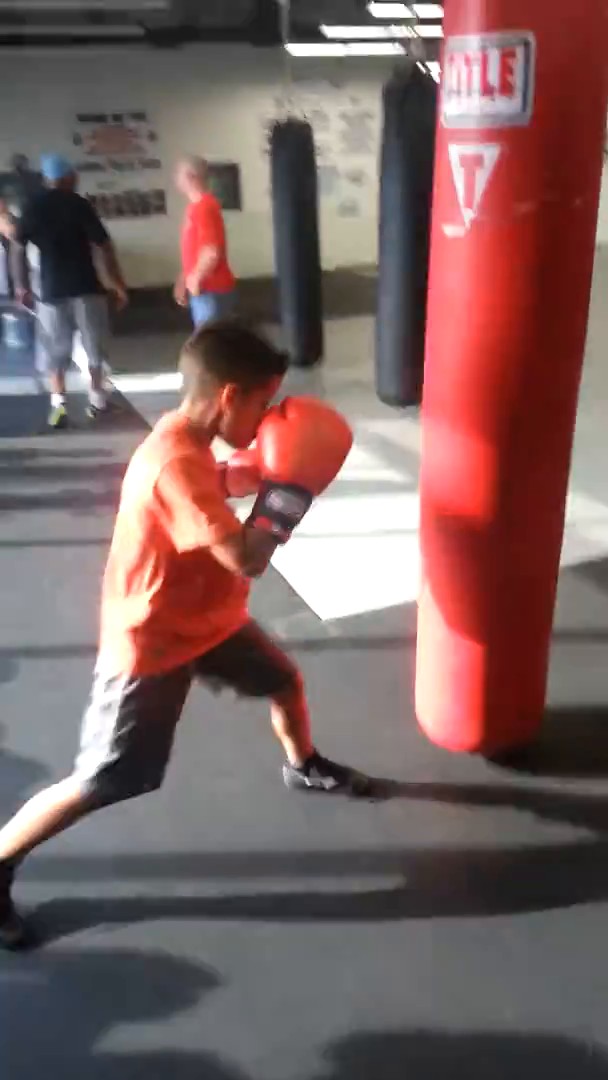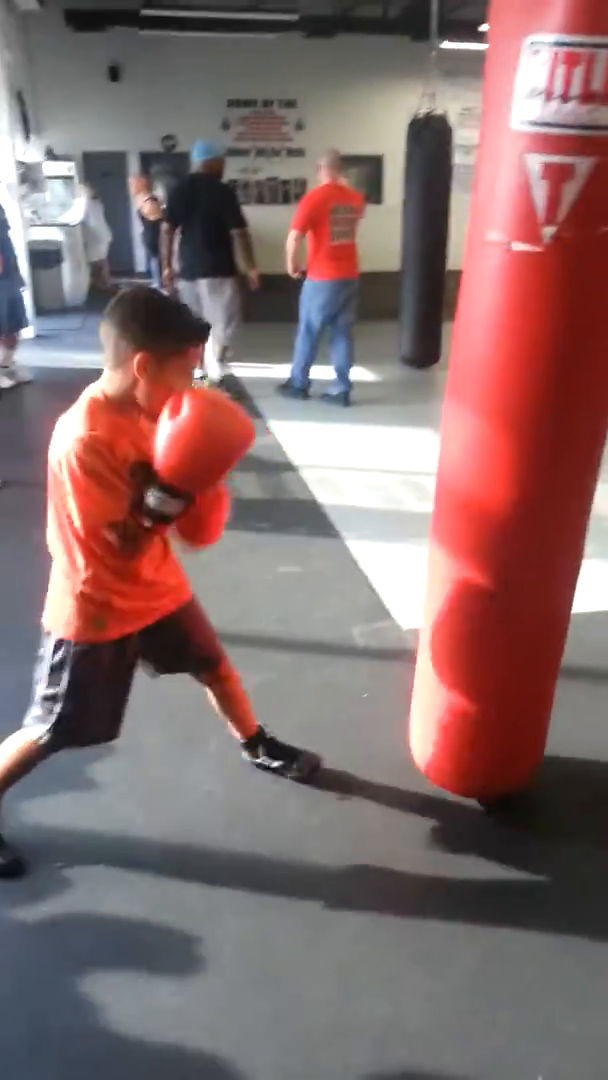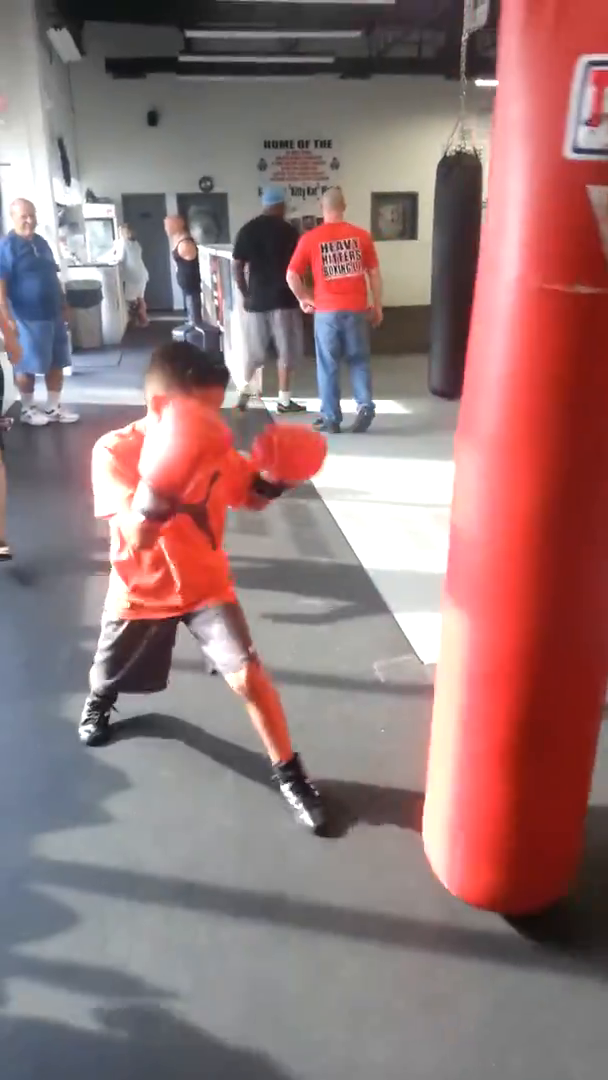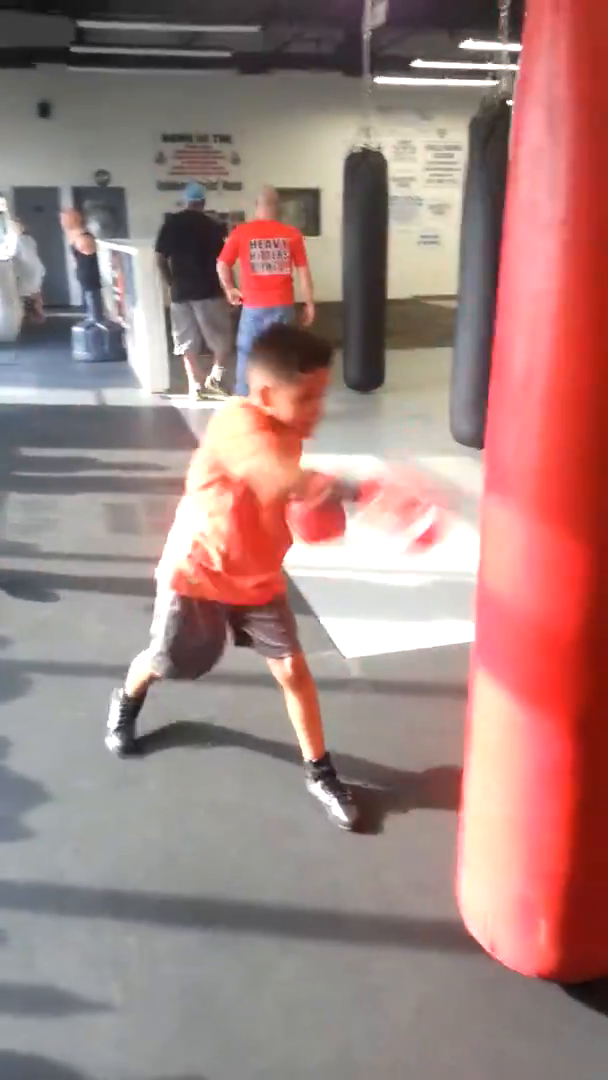
dt=0.7s
person 1, frame 1
left shoulder: (189, 442)
right shoulder: (174, 463)
left elbow: (221, 488)
right elbow: (246, 559)
left wrist: (254, 473)
right wrist: (289, 484)
left hip: (209, 617)
right hip: (150, 643)
left knee: (283, 682)
right knee: (103, 781)
left ankle: (306, 766)
person 1, frame 2
left shoulder: (136, 409)
right shoulder: (85, 435)
right elbow: (125, 539)
left hip: (156, 583)
right hip: (95, 606)
left knee: (214, 665)
right knee: (51, 732)
left ankle: (257, 745)
person 1, frame 3
left shoulder: (217, 446)
right shoulder: (114, 451)
left elbow: (252, 497)
right elbow: (135, 539)
left hip: (205, 586)
right hip: (140, 592)
left knee: (248, 677)
right knee: (109, 675)
left ankle: (290, 774)
right ankle: (99, 705)
person 1, frame 4
left shoulder: (281, 428)
right shoulder: (237, 423)
right elbow: (285, 481)
left hip: (258, 575)
right hip: (196, 572)
left knee: (292, 668)
right knee: (163, 663)
left ankle: (320, 772)
right ankle: (126, 701)
